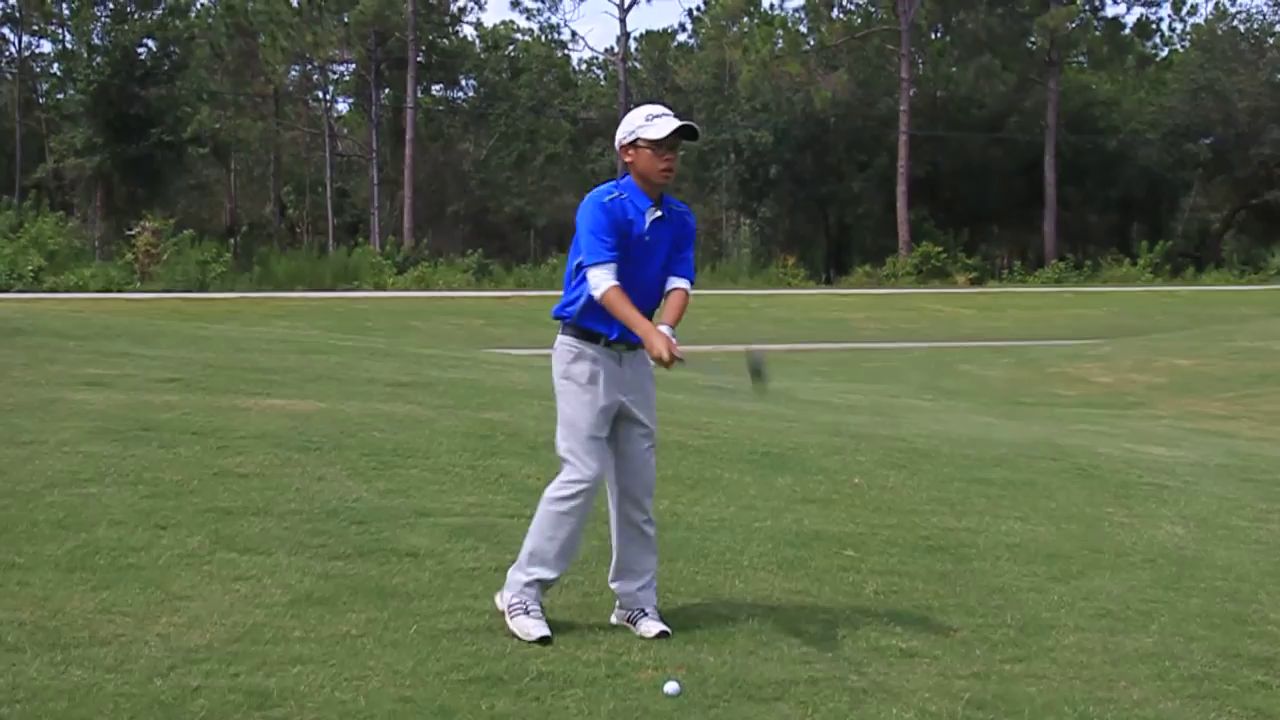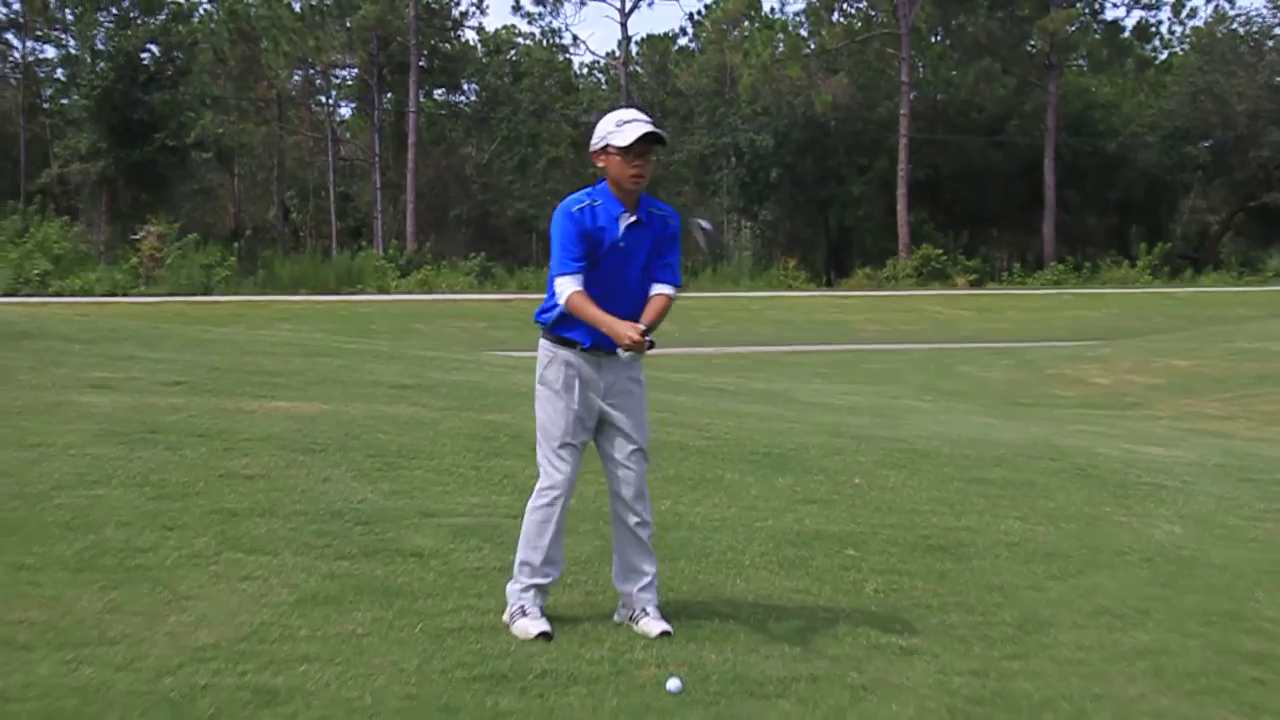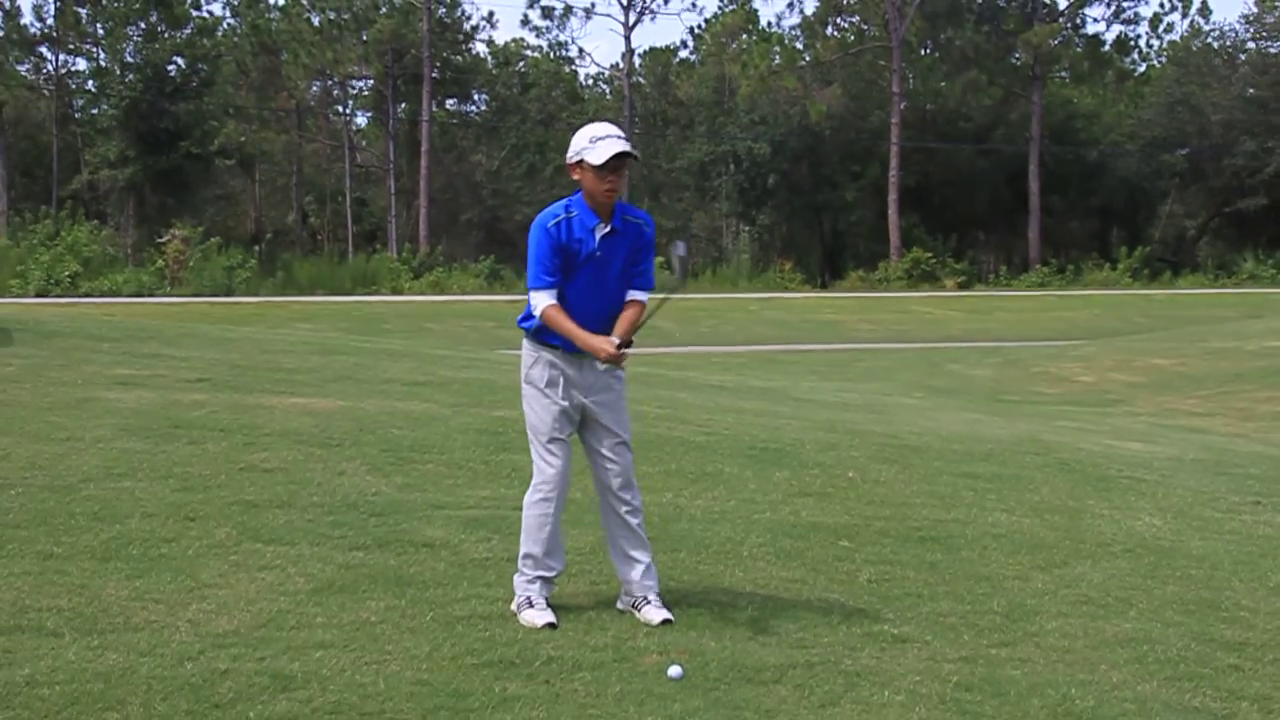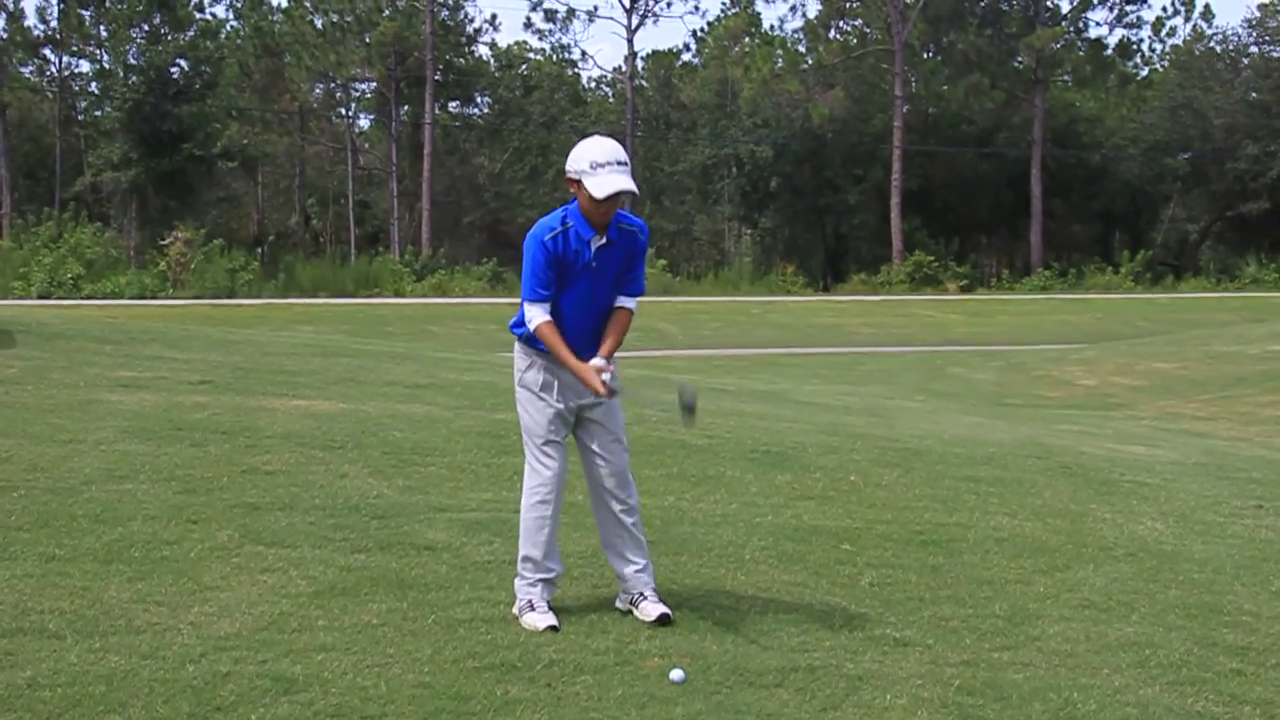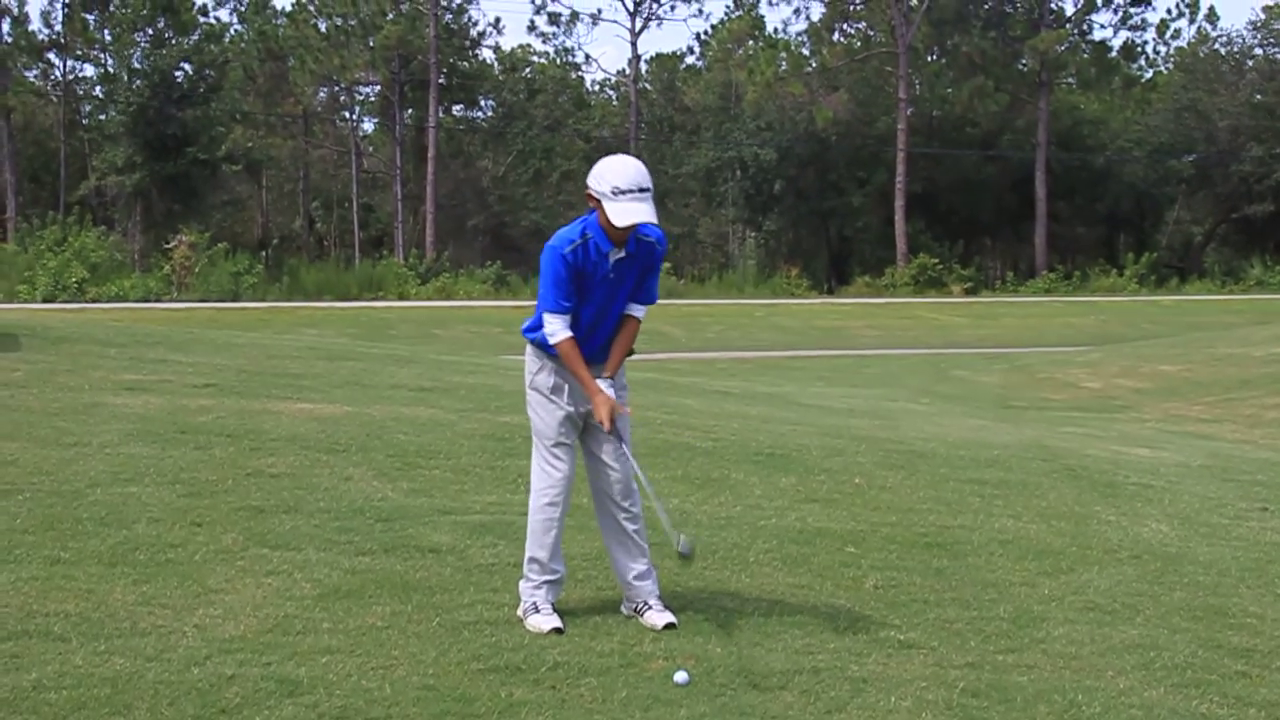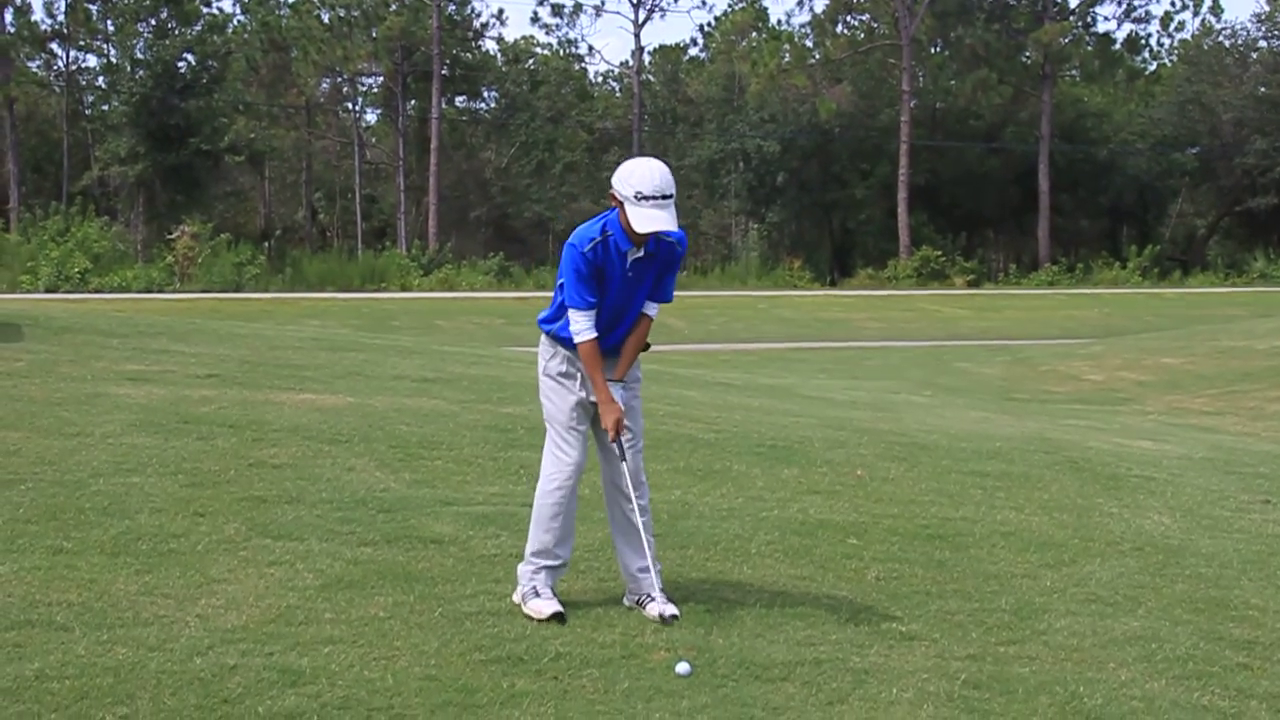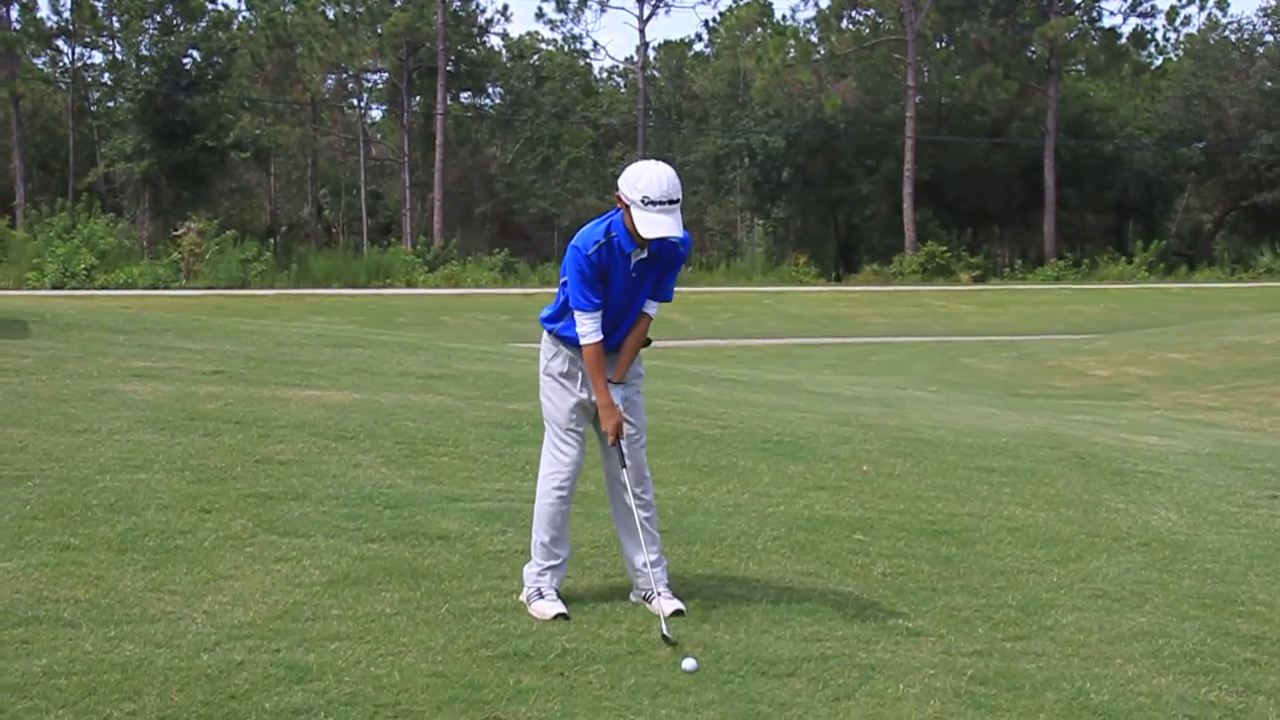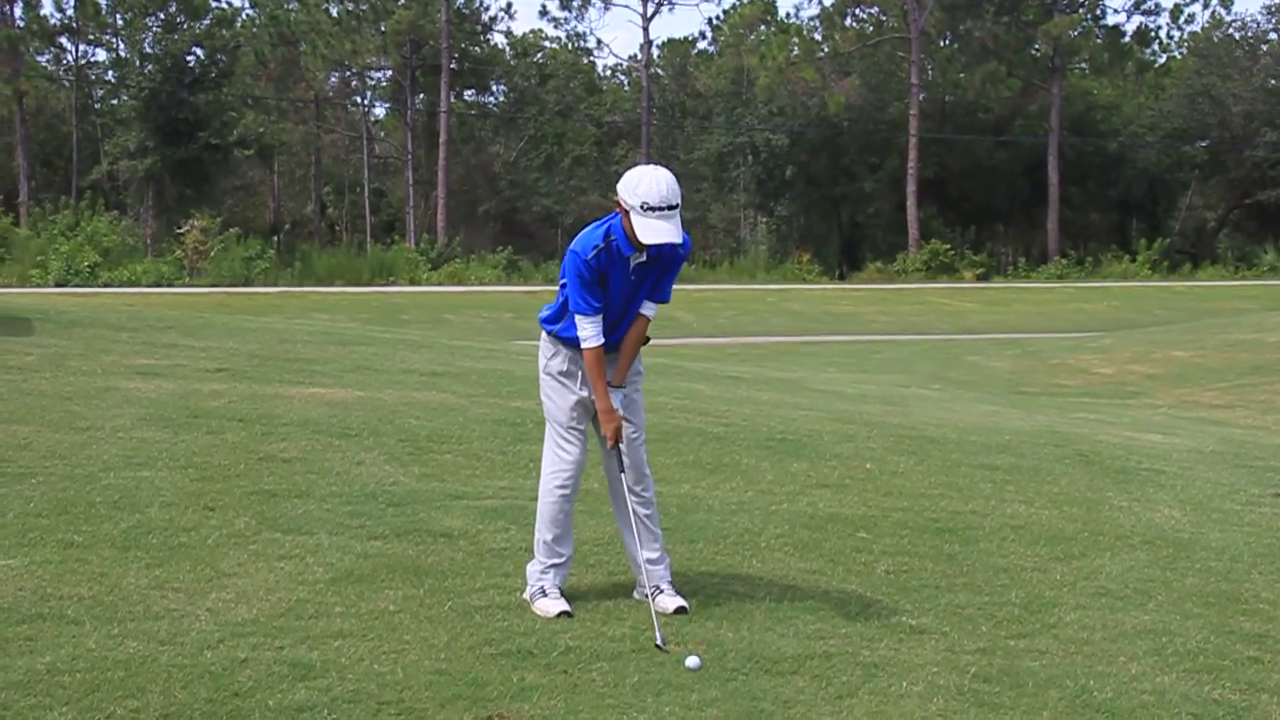
dt=0.2s
person 1, frame 1
left shoulder: (680, 219)
right shoulder: (602, 206)
left elbow: (679, 284)
right elbow: (601, 284)
left wrist: (665, 331)
right wrist: (647, 331)
left hip: (635, 360)
right hip: (583, 354)
left knee: (638, 481)
right knee: (581, 475)
left ankle: (635, 600)
right ankle: (522, 592)
person 1, frame 2
left shoulder: (664, 221)
right shoulder: (574, 214)
left elbow: (663, 290)
right elbow: (567, 291)
left wrist: (641, 328)
right wrist: (612, 327)
left hip: (622, 365)
right hip: (566, 361)
left knee: (631, 483)
right knee: (556, 480)
left ankle: (638, 601)
right ankle: (524, 598)
person 1, frame 3
left shoulder: (640, 228)
right shoulder: (550, 226)
left elbow: (637, 297)
right elbow: (543, 303)
left wrist: (614, 341)
right wrist: (588, 342)
left hip: (603, 364)
right hip: (551, 361)
left knee: (619, 475)
right knee: (550, 475)
left ankle: (638, 588)
right ankle: (531, 589)
person 1, frame 4
left shoulder: (634, 234)
right shoulder: (545, 237)
left elbow: (624, 304)
right elbow: (536, 317)
left wrist: (601, 363)
right wrist: (579, 372)
left hip: (594, 364)
right hip: (542, 365)
left knee: (614, 474)
right knee: (545, 477)
left ankle: (636, 585)
right ankle: (532, 592)
person 1, frame 5
left shoulder: (651, 244)
right shoulder: (563, 248)
left elbow: (633, 314)
right elbow: (558, 330)
left wrist: (607, 382)
right wrist: (593, 393)
left hip: (606, 367)
right hip: (553, 369)
left knee: (619, 480)
right knee: (553, 480)
left ankle: (640, 590)
right ankle: (536, 595)
person 1, frame 6
left shoulder: (671, 245)
right shoulder: (584, 245)
left elbow: (647, 313)
right elbow: (581, 328)
left wrist: (618, 383)
right wrist: (603, 400)
left hip: (620, 361)
right hip: (567, 359)
left knee: (630, 472)
right knee: (564, 466)
left ankle: (643, 583)
right ankle: (536, 580)
person 1, frame 7
left shoulder: (675, 245)
right shoulder: (588, 247)
left elbow: (646, 314)
right elbow: (588, 331)
left wrist: (618, 384)
right wrist: (604, 402)
left hip: (622, 359)
right hip: (568, 357)
left knee: (633, 468)
right knee: (563, 466)
left ankle: (650, 580)
right ankle: (540, 581)
person 1, frame 8
left shoulder: (674, 247)
right shoulder: (587, 251)
left elbow: (643, 315)
right elbow: (588, 334)
left wrist: (617, 387)
right wrist: (603, 406)
left hip: (621, 357)
right hip: (567, 356)
left knee: (633, 465)
right knee: (564, 464)
left ankle: (654, 577)
right ankle: (544, 579)
